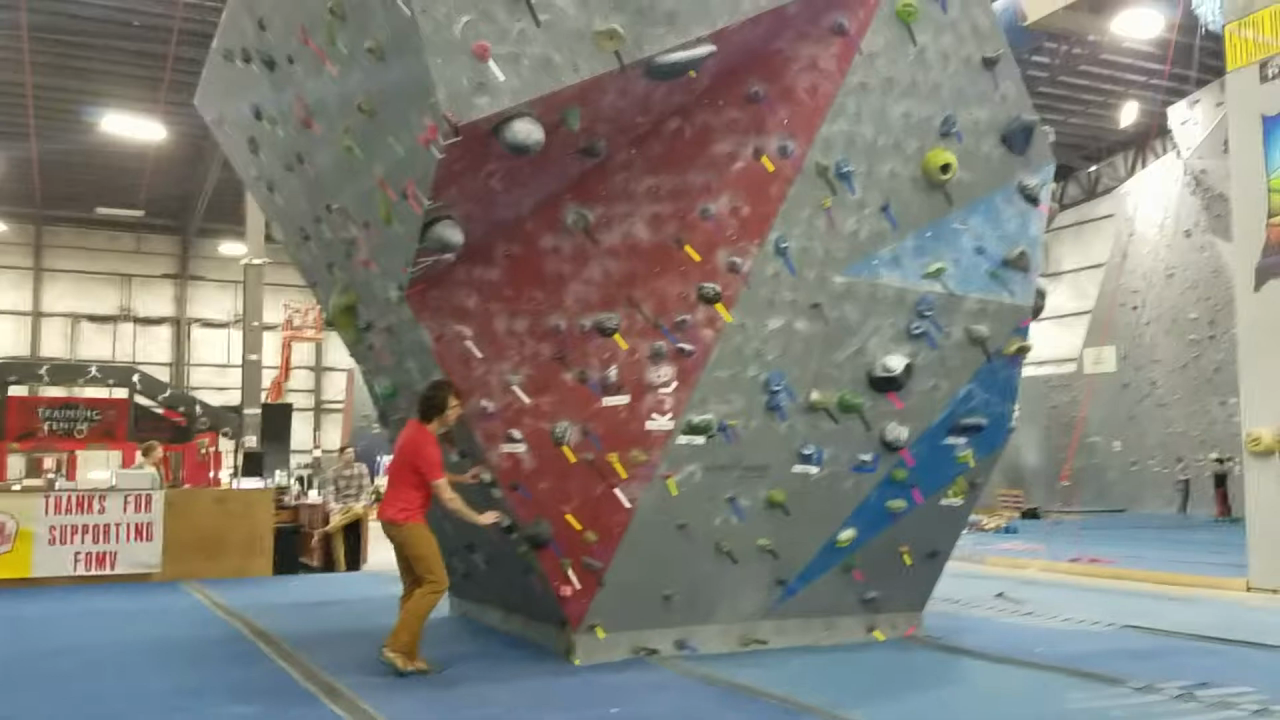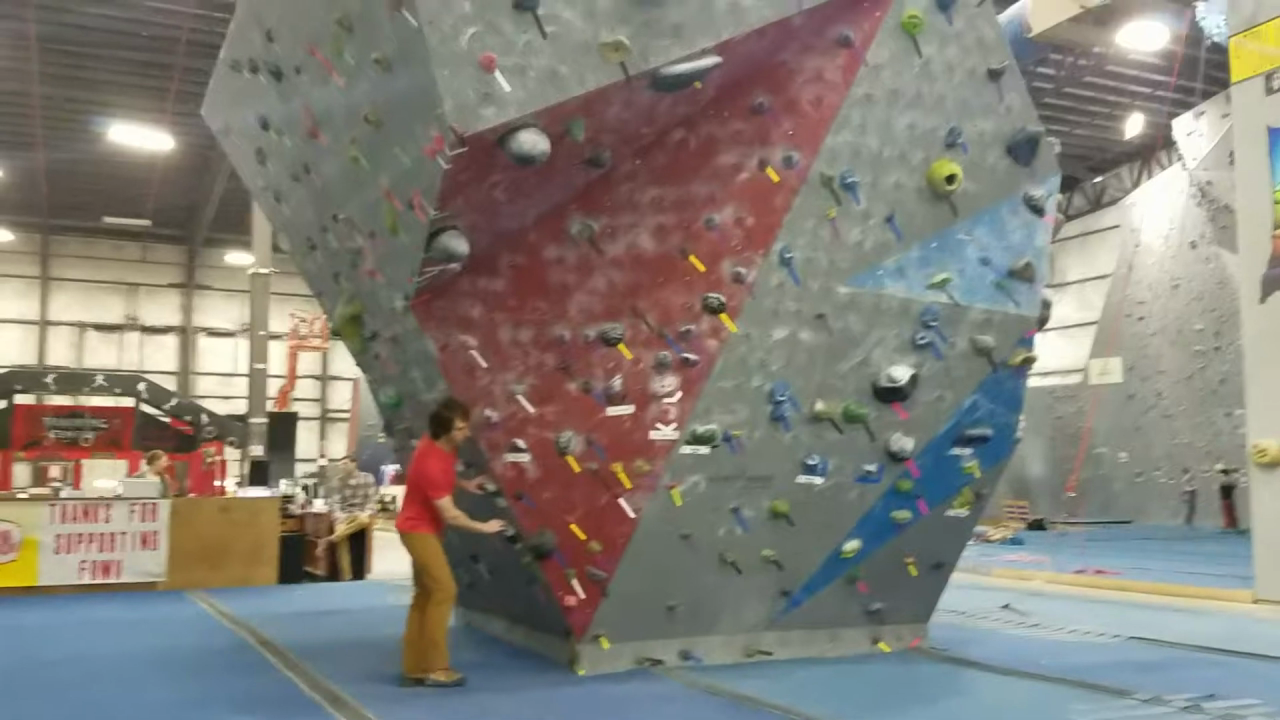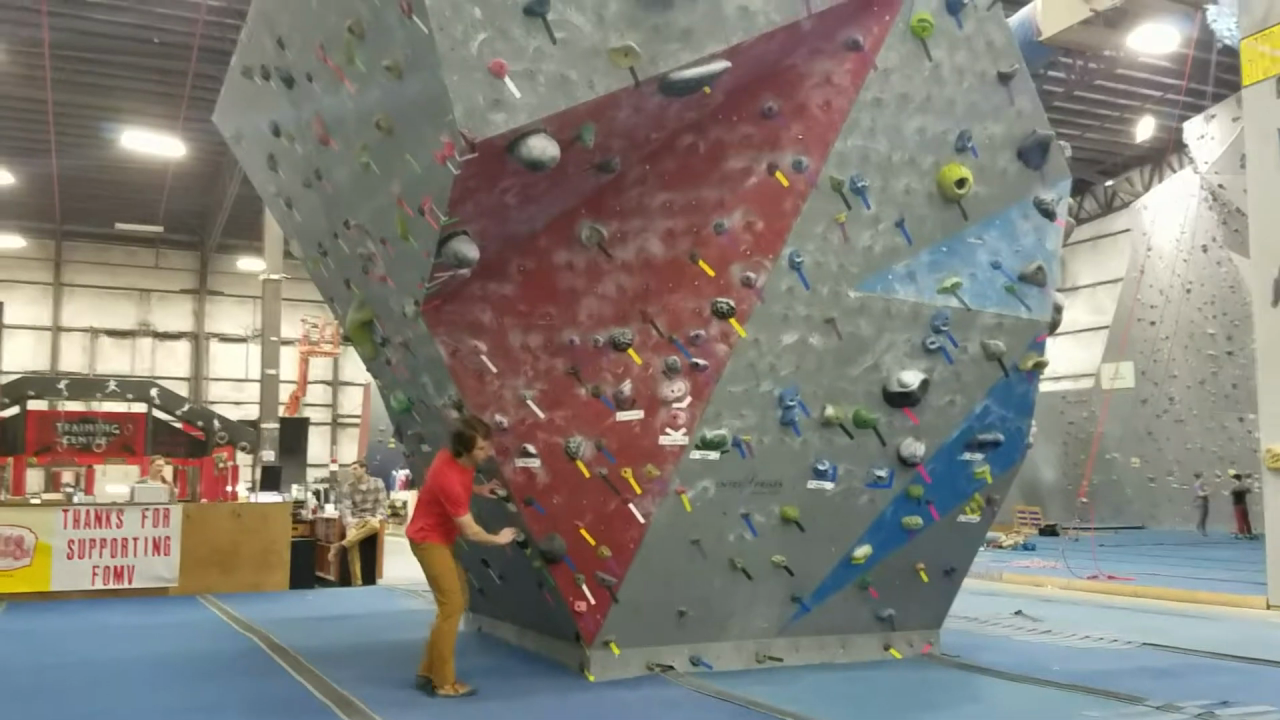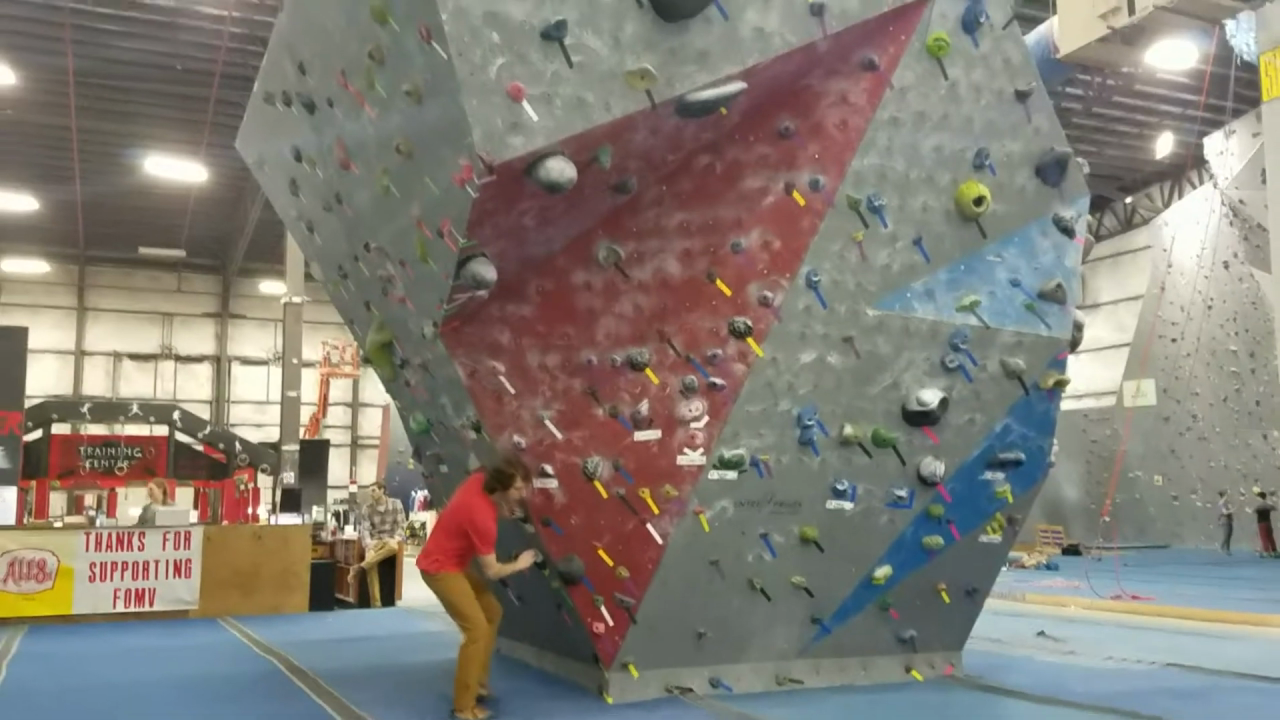
dt=0.3s
person 1, frame 1
left shoulder: (415, 429)
right shoulder: (425, 444)
right elbow: (447, 498)
left wrist: (460, 478)
right wrist: (479, 518)
left hip: (394, 517)
right hip: (407, 520)
left knee: (415, 586)
right knee: (436, 582)
left ankle: (407, 656)
right ankle: (395, 647)
person 1, frame 2
left shoulder: (441, 447)
right shoulder: (430, 462)
right elbow: (450, 515)
left wrist: (465, 484)
right wrist: (484, 527)
left hip: (423, 527)
right hip: (419, 529)
left knee: (424, 596)
right knee: (444, 591)
left ankle: (414, 669)
right ankle: (436, 669)
person 1, frame 3
left shoulder: (456, 459)
right shoulder: (449, 478)
right elbow: (471, 532)
left wrist: (479, 489)
right wrist: (499, 539)
left hip: (439, 536)
right hip: (429, 540)
left knee: (458, 598)
right knee: (451, 604)
left ankle: (428, 671)
right ankle: (444, 683)
person 1, frame 4
left shoulder: (478, 480)
right shoulder: (483, 517)
right elbow: (491, 571)
left wrist: (500, 511)
right wrist: (520, 564)
left hip: (452, 561)
right hip: (440, 568)
left knee: (493, 613)
right knee: (477, 629)
left ankle: (477, 684)
